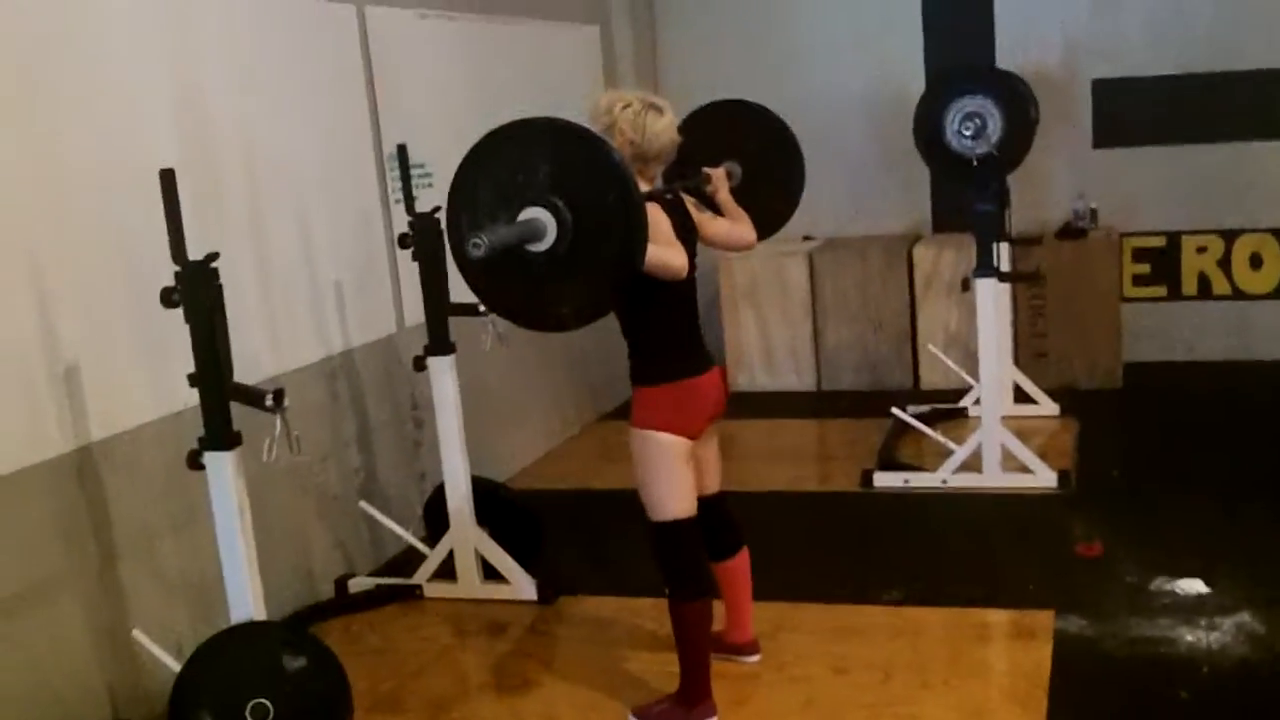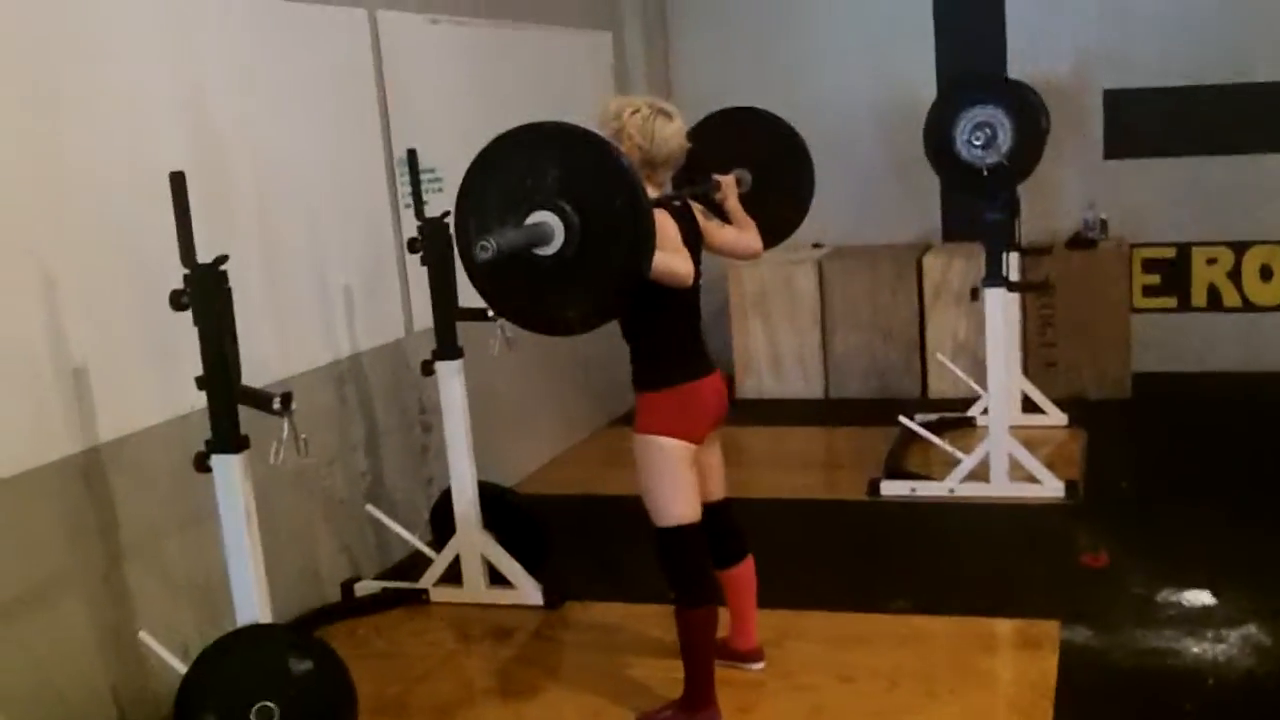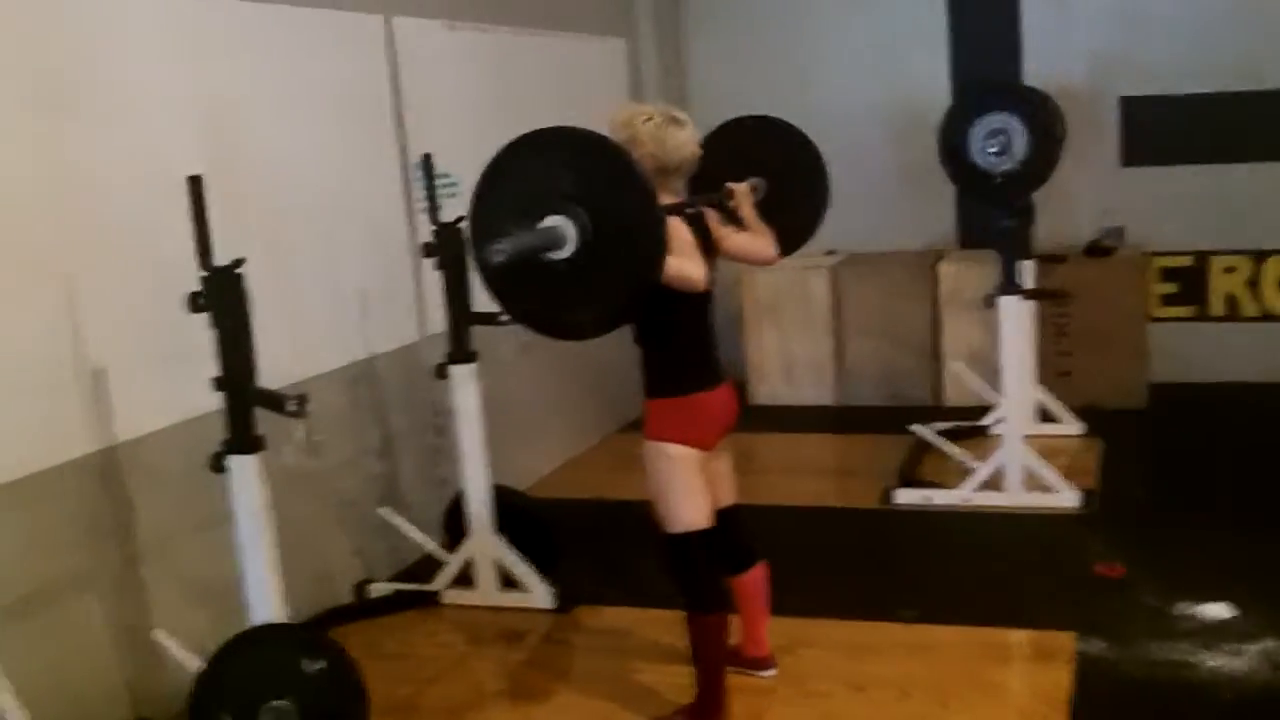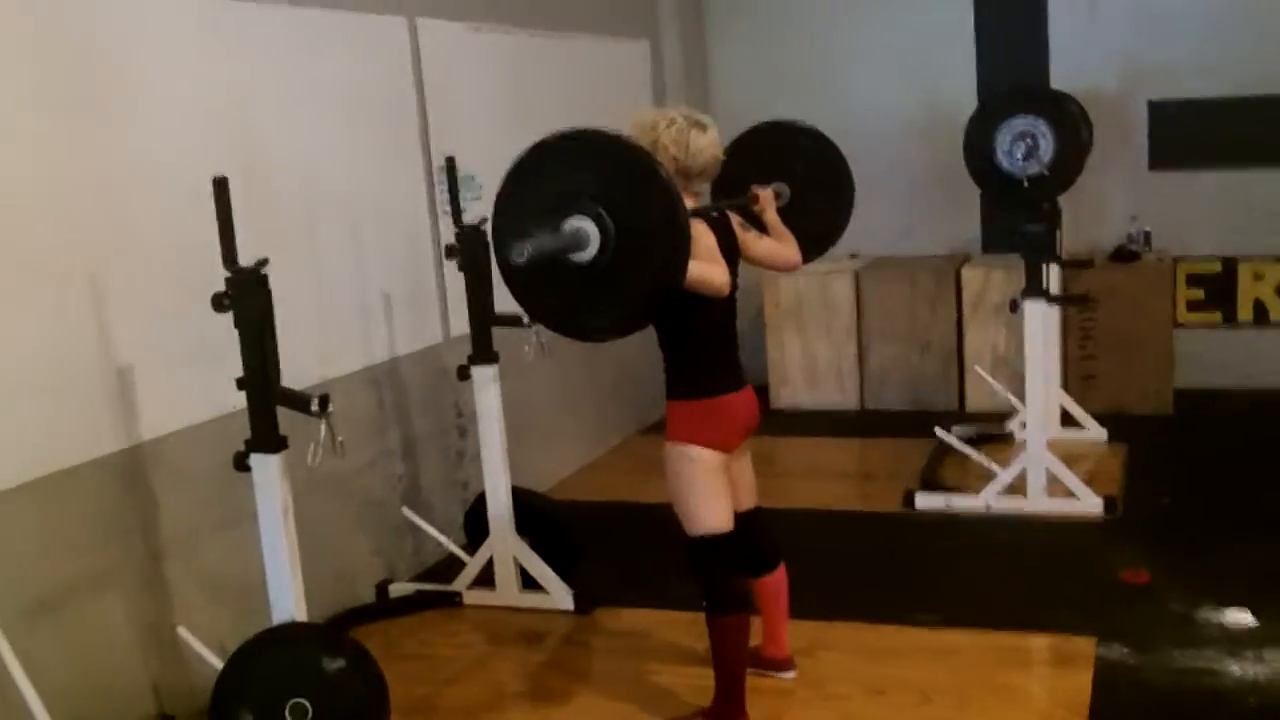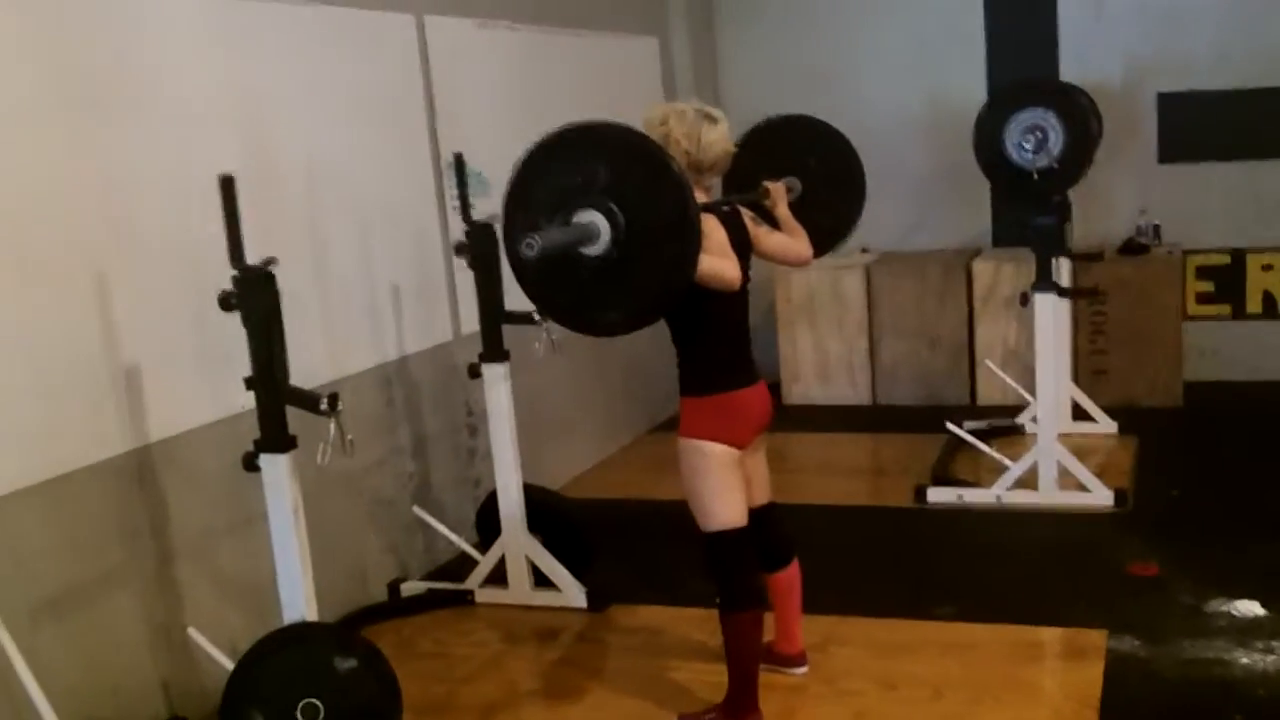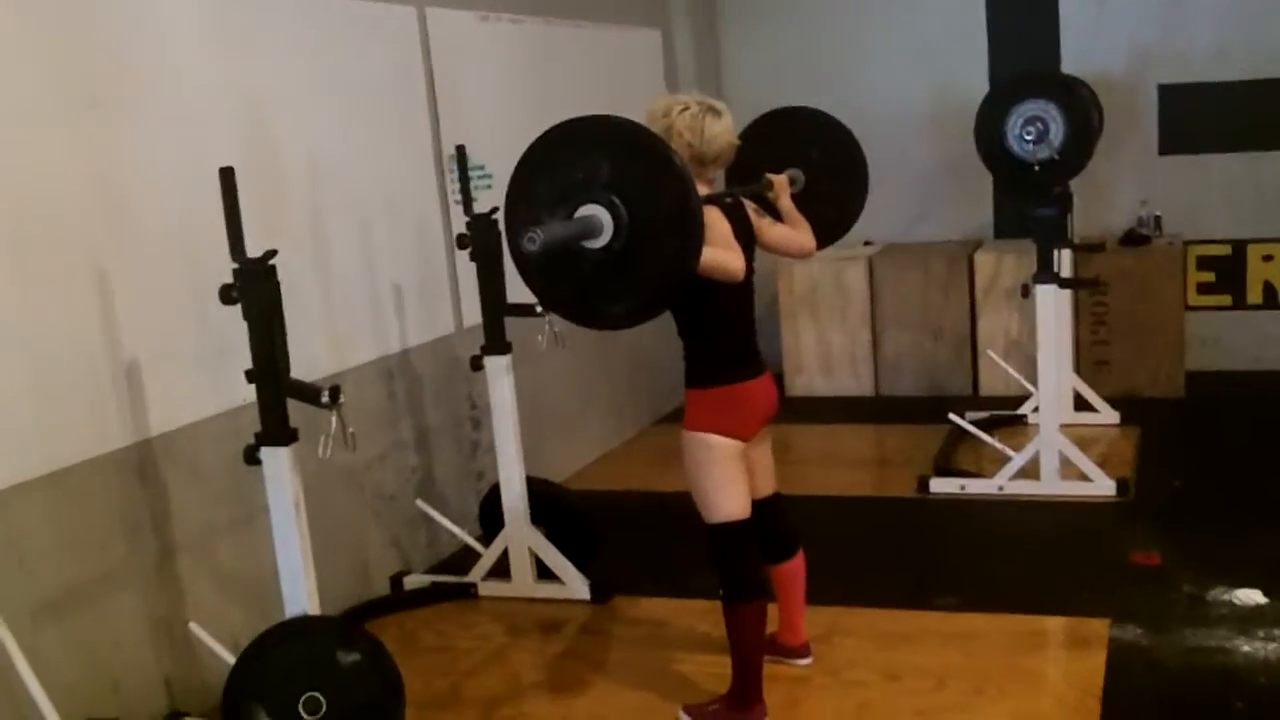
dt=0.1s
person 1, frame 1
right shoulder: (677, 203)
left elbow: (673, 263)
right elbow: (744, 236)
right wrist: (721, 191)
left hip: (666, 394)
right hip: (700, 379)
left knee: (676, 542)
right knee: (712, 515)
right ankle: (740, 634)
person 1, frame 2
right shoulder: (684, 209)
left elbow: (679, 270)
right elbow: (751, 244)
right wrist: (730, 198)
left hip: (669, 400)
right hip: (703, 386)
left knee: (681, 548)
right knee: (717, 522)
right ankle: (744, 641)
person 1, frame 3
left shoulder: (656, 225)
right shoulder: (698, 217)
left elbow: (693, 275)
right elbow: (765, 251)
right wrist: (744, 207)
left hip: (678, 408)
right hip: (712, 393)
left knee: (693, 555)
right knee: (726, 530)
right ankle: (756, 648)
person 1, frame 4
left shoulder: (679, 229)
right shoulder: (721, 222)
left elbow: (715, 280)
right elbow: (789, 256)
right wrist: (769, 212)
left hip: (700, 410)
right hip: (734, 397)
left knee: (714, 557)
right knee: (748, 532)
right ankle: (776, 650)
person 1, frame 5
left shoulder: (690, 222)
right shoulder: (732, 215)
left elbow: (726, 273)
right elbow: (800, 250)
right wrist: (779, 204)
left hip: (713, 407)
right hip: (748, 392)
left knee: (728, 553)
right knee: (763, 525)
right ankle: (788, 646)
person 1, frame 6
left shoulder: (695, 215)
right shoulder: (736, 207)
left elbow: (730, 266)
right elbow: (804, 242)
right wrist: (782, 196)
left hip: (718, 398)
right hip: (753, 384)
left knee: (732, 545)
right knee: (768, 517)
right ankle: (792, 637)
